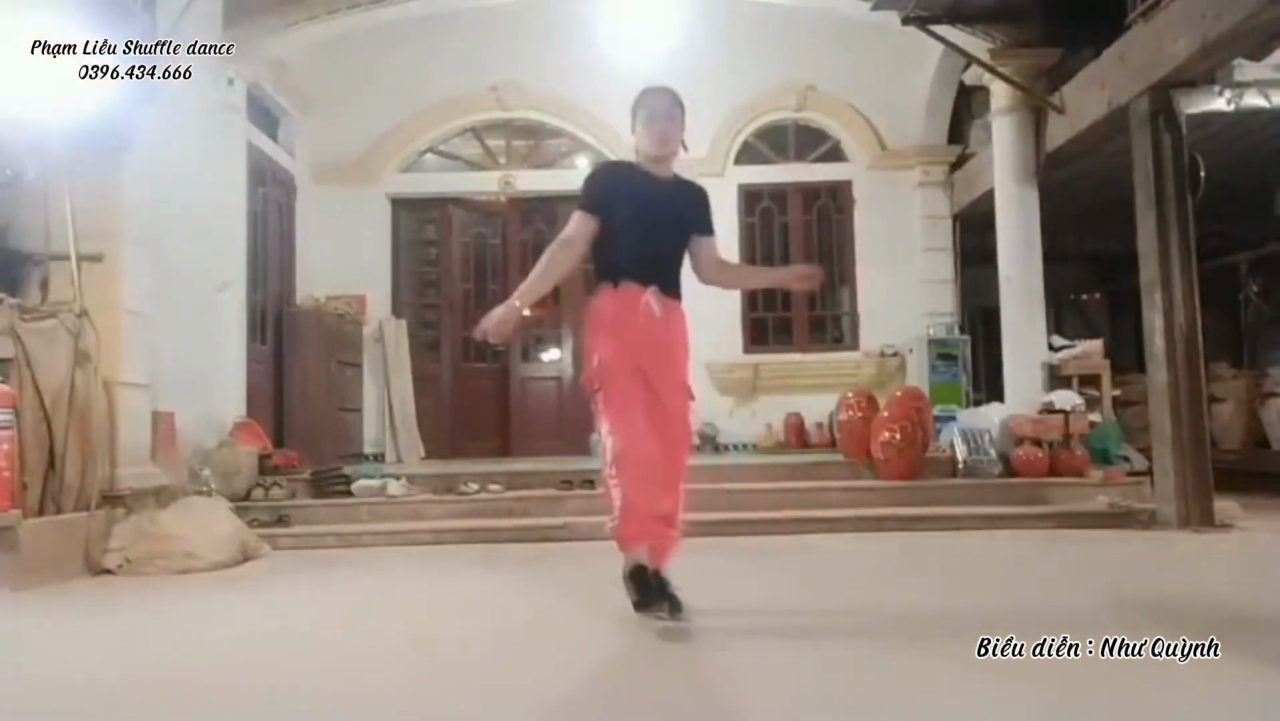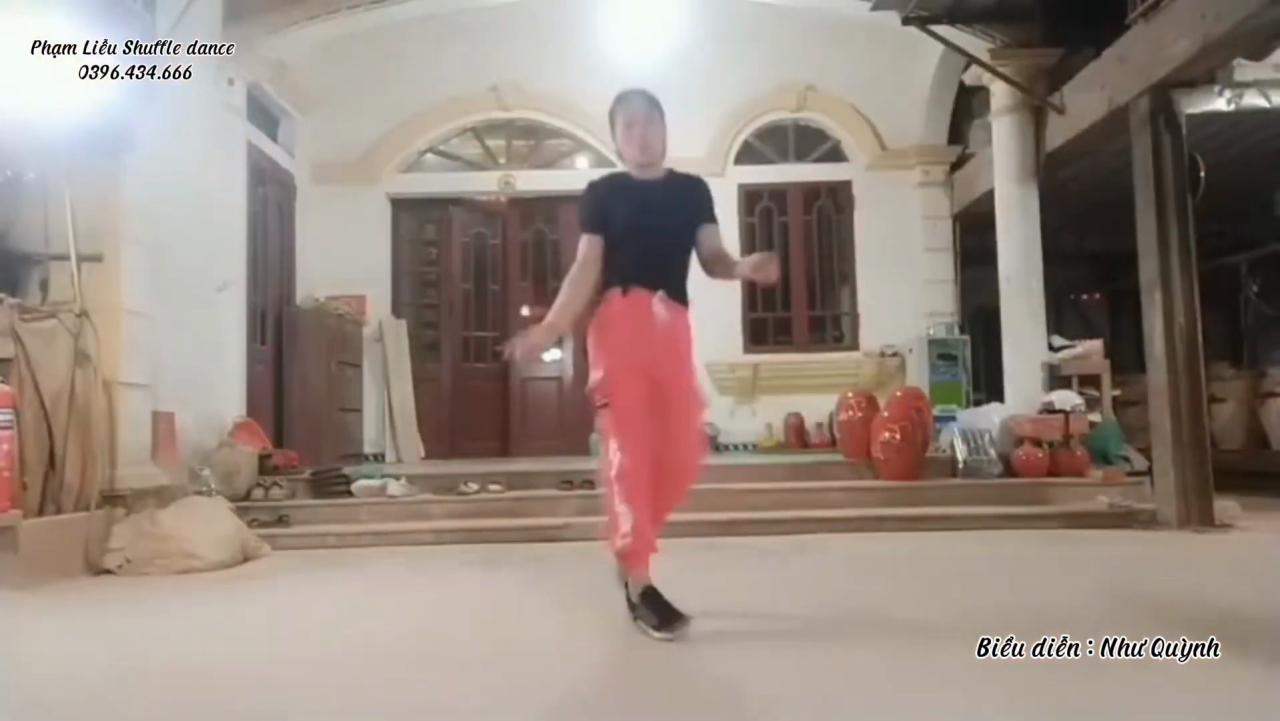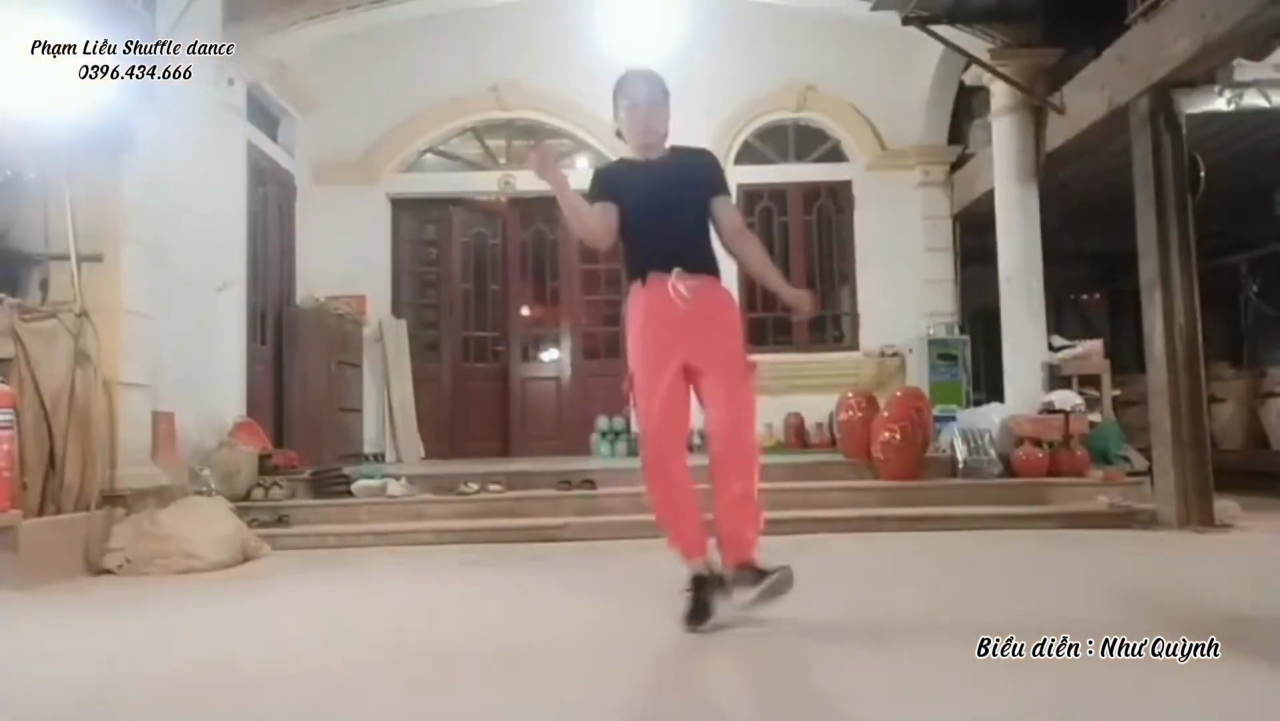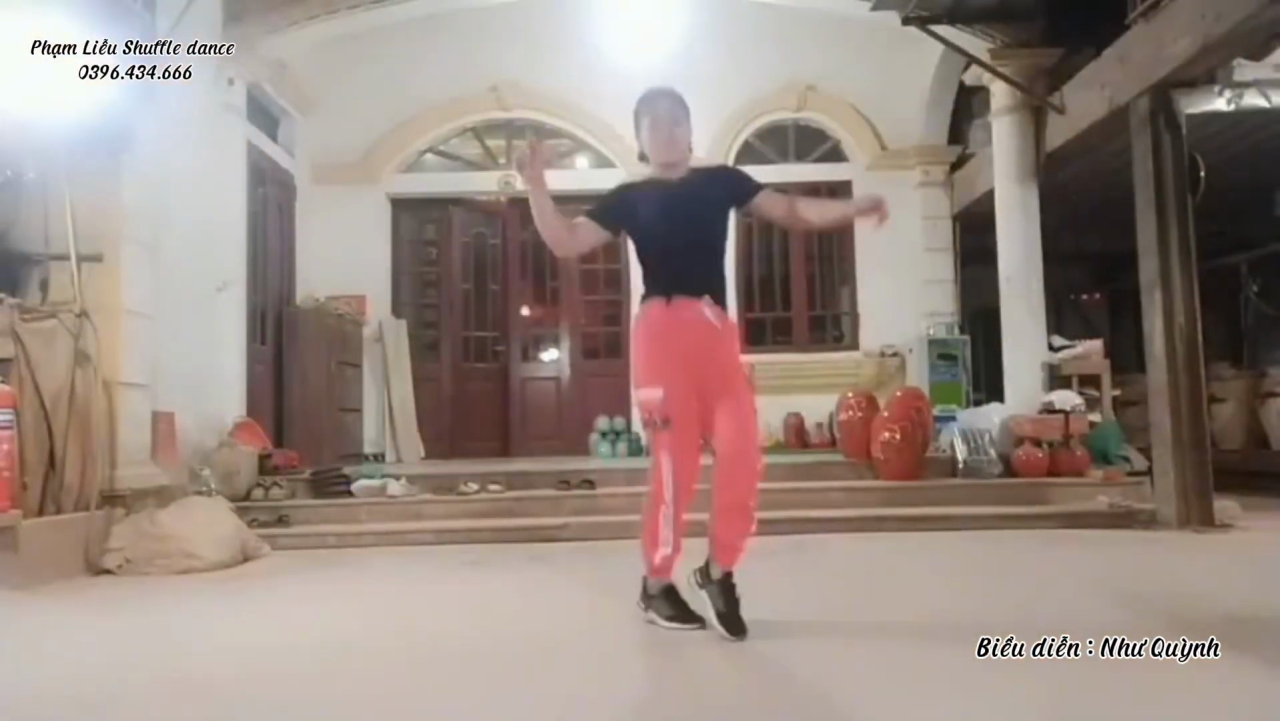
dt=0.3s
person 1, frame 1
left shoulder: (692, 196)
right shoulder: (609, 178)
left elbow: (710, 270)
right elbow: (570, 245)
left wrist: (779, 277)
right wrist: (518, 301)
left hip: (667, 324)
right hip: (613, 319)
left knee: (671, 449)
right knee: (625, 439)
left ankle: (657, 564)
right ankle: (638, 561)
person 1, frame 2
left shoulder: (692, 190)
right shoulder: (602, 193)
left elbow: (714, 257)
right elbow: (586, 270)
left wrist: (748, 265)
right wrist: (547, 329)
left hip: (672, 327)
right hip: (619, 322)
left knee: (680, 453)
right knee: (626, 450)
left ankle: (631, 543)
right ankle: (641, 587)
person 1, frame 3
left shoulder: (700, 164)
right shoulder: (611, 178)
left elbow: (734, 231)
right elbow: (598, 235)
left wrist: (783, 289)
right wrist: (557, 182)
left hip: (710, 302)
right hip: (650, 310)
left knee: (732, 427)
right knee: (660, 444)
left ankle: (740, 565)
right ankle: (700, 568)
person 1, frame 4
left shoulder: (722, 180)
right shoulder: (628, 198)
left elbow: (790, 210)
right elbow: (564, 243)
left wrist: (850, 209)
right wrist: (535, 182)
left hip: (718, 331)
right hip: (664, 328)
left knee: (741, 450)
right knee: (676, 461)
left ankle: (719, 572)
right ankle: (657, 585)
